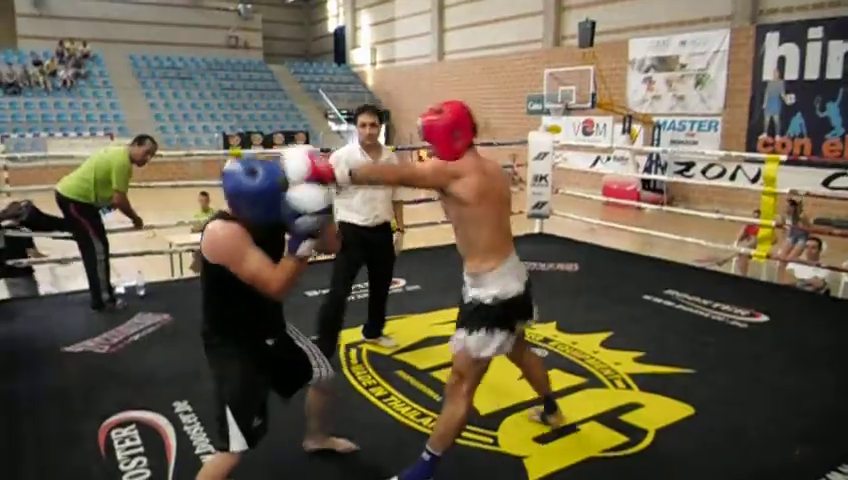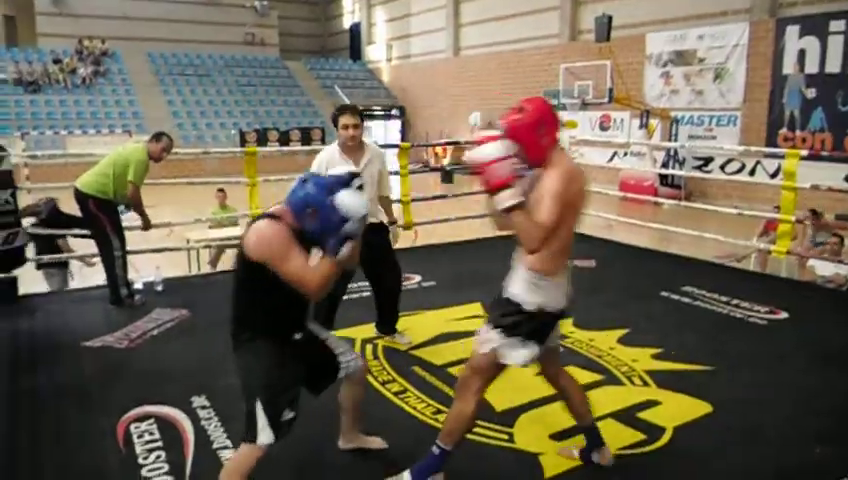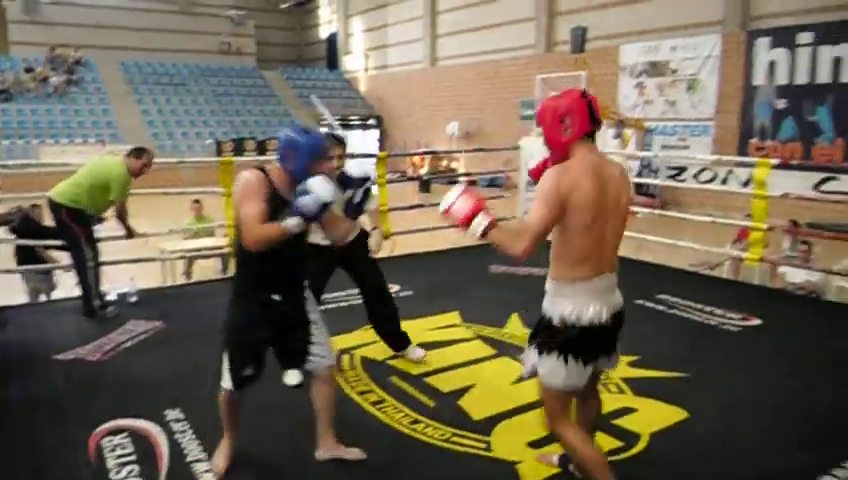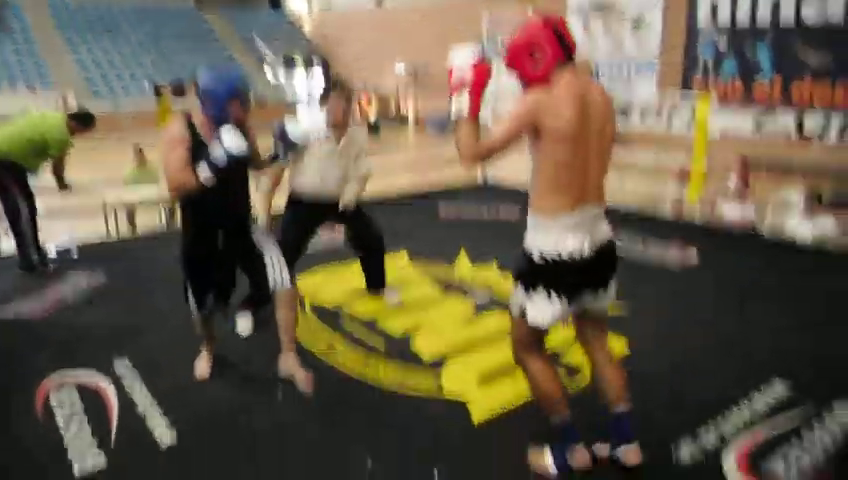
dt=0.3s
person 1, frame 1
left shoulder: (450, 172)
right shoulder: (493, 169)
left elbow: (395, 173)
left wrist: (327, 170)
left hip: (491, 294)
right hip: (513, 281)
left knee: (460, 387)
right knee: (518, 349)
right ankle: (550, 410)
person 1, frame 2
left shoulder: (559, 175)
right shoulder: (552, 171)
left elbow: (533, 241)
right elbow: (512, 217)
left wrist: (504, 188)
right wrist: (493, 176)
left hip: (531, 297)
right hip: (548, 293)
left knee: (472, 380)
right knee: (553, 369)
right ankle: (596, 448)
person 1, frame 3
left shoulder: (561, 178)
right shoulder: (619, 175)
left elbow: (521, 245)
left wrist: (475, 219)
left hip: (569, 309)
right hip: (608, 302)
left knee: (559, 418)
right knee: (585, 389)
person 1, frame 4
left shoulder: (538, 103)
right shoulder: (599, 96)
left elbow: (471, 152)
left wrist: (464, 95)
right wrist: (539, 94)
left hip: (552, 247)
right hip: (594, 237)
left knee: (525, 346)
right knee: (595, 341)
right ankle: (625, 442)
person 2, frame 1
left shoulder: (269, 211)
right shoulder: (222, 233)
left elbow: (329, 246)
right elbow: (277, 288)
right wrist: (303, 237)
left hip: (272, 331)
right hip: (233, 345)
left knee: (321, 373)
right knee: (235, 445)
left ankle: (316, 435)
person 2, frame 2
left shoulder: (301, 222)
right shoulder: (269, 233)
left elbow: (348, 263)
right elbow: (314, 288)
left wrist: (351, 225)
right wrist: (342, 237)
left hip: (296, 329)
right hip: (259, 340)
left knee: (355, 367)
right knee: (261, 440)
left ankle: (349, 435)
person 2, frame 3
left shoulder: (307, 187)
right shoulder: (253, 181)
left elbow: (338, 235)
right elbow: (252, 241)
right wrist: (296, 217)
left hip: (294, 293)
right hip: (253, 295)
left knee: (323, 367)
right knee: (235, 380)
left ankle: (326, 444)
right ankle: (228, 440)
person 2, frame 4
left shoulder: (239, 127)
right shoulder: (180, 130)
left elbow: (255, 163)
right elbow: (176, 186)
right wrist: (213, 165)
left hip: (241, 226)
right hip: (203, 235)
left knee: (284, 287)
right knee: (205, 306)
left ankle: (289, 358)
right ankle: (207, 349)
person 3, frame 1
left shoulder: (391, 158)
right shoulder: (343, 157)
left elbow: (394, 197)
left wrist: (399, 228)
left hip: (381, 230)
right hip: (351, 231)
left knee: (380, 285)
right knee: (340, 289)
left ankle: (373, 332)
right ankle: (323, 350)
person 3, frame 2
left shoulder: (376, 155)
right shoulder: (325, 160)
left wrist: (392, 222)
left hip: (374, 230)
left knee: (391, 281)
right knee: (331, 293)
left ankle: (387, 327)
person 3, frame 3
left shoulder: (354, 178)
left elbow: (367, 207)
left wrist: (375, 230)
left hip: (353, 241)
right hip: (318, 248)
left knee: (378, 290)
left ankle: (400, 344)
person 3, frame 4
left shoulder: (357, 135)
right shoulder: (305, 129)
left elbow: (362, 170)
right elbow: (280, 165)
left wrist: (354, 190)
left hip: (341, 198)
right hip: (306, 200)
left knee: (372, 239)
right knee: (287, 252)
left ankle: (377, 286)
person 4, frame 1
left shoulder: (118, 153)
right shoulder: (123, 162)
right elbow: (119, 200)
left wrist: (107, 203)
right wrist: (135, 218)
left hip: (68, 192)
right hip: (76, 198)
right knee: (98, 249)
right ankle: (103, 300)
person 4, frame 2
left shoulder: (135, 149)
right shoulder: (141, 157)
right elbow: (132, 194)
left wrist: (124, 203)
right wrist: (144, 218)
left hip: (86, 189)
right hip: (94, 194)
right knee: (115, 246)
right ankle: (121, 296)
person 4, frame 3
left shoulder: (114, 161)
right shoulder: (121, 174)
right elbow: (120, 210)
left wrist: (94, 215)
right wrist: (128, 229)
left hip: (59, 198)
right hip: (67, 205)
right knee: (87, 256)
right ankle: (94, 307)
person 4, frame 4
left shoulder: (56, 119)
right shoulder: (60, 134)
right elbow: (57, 165)
right wrist: (62, 183)
right knee: (22, 208)
right ankle: (32, 261)
